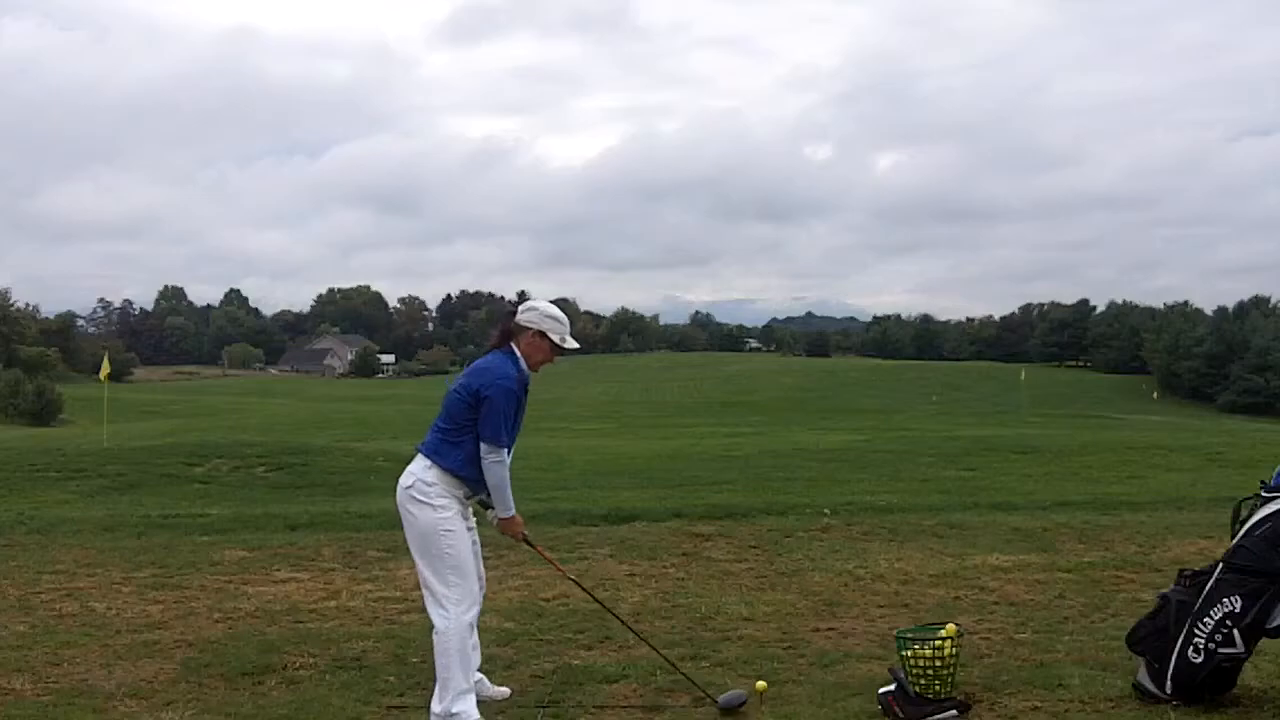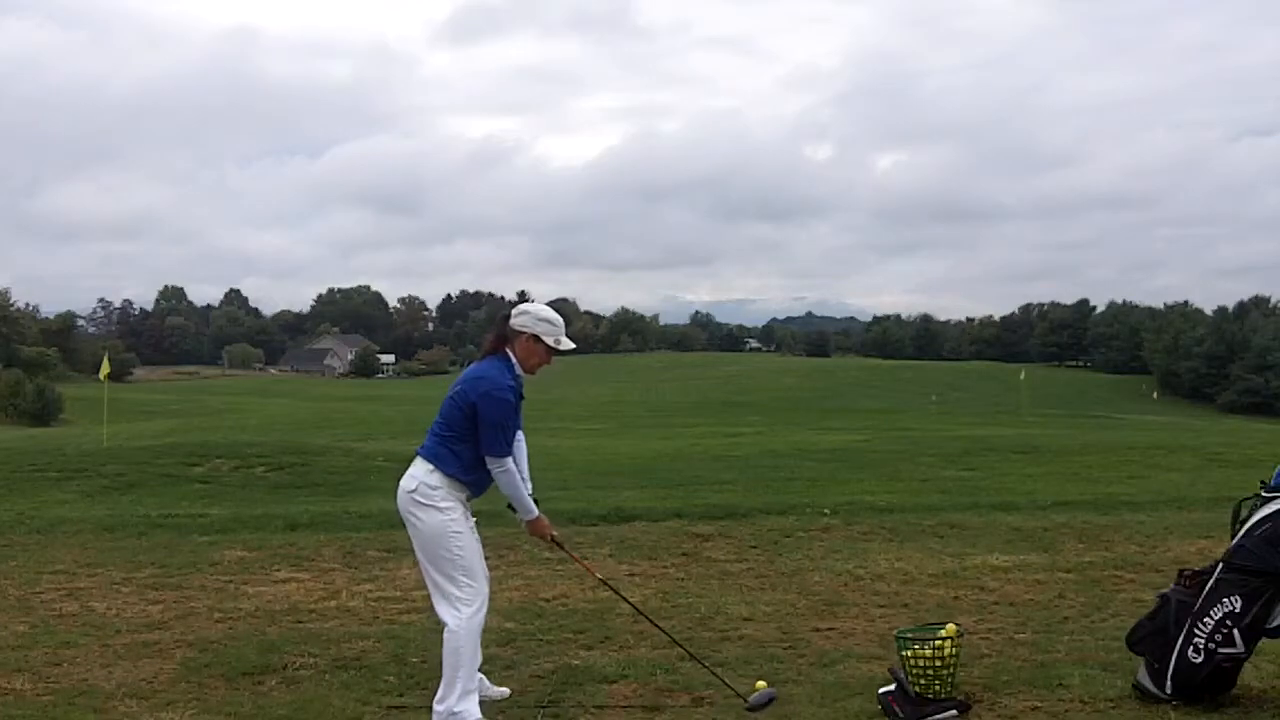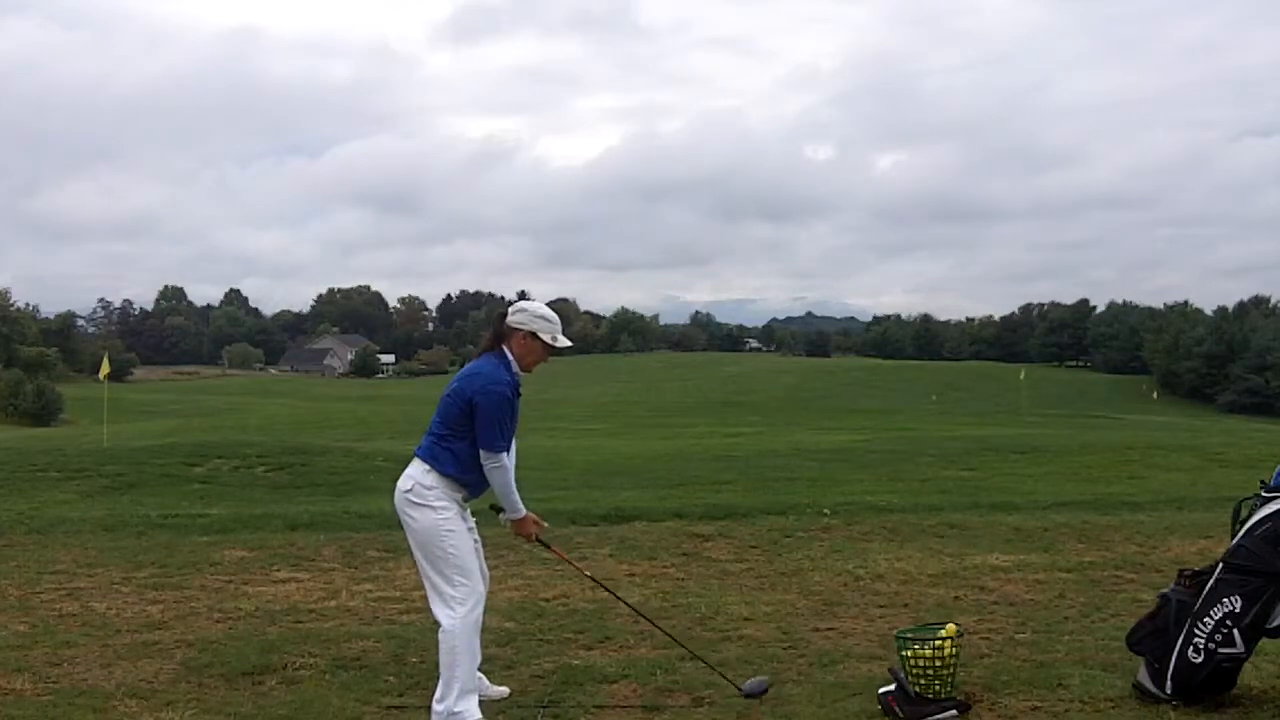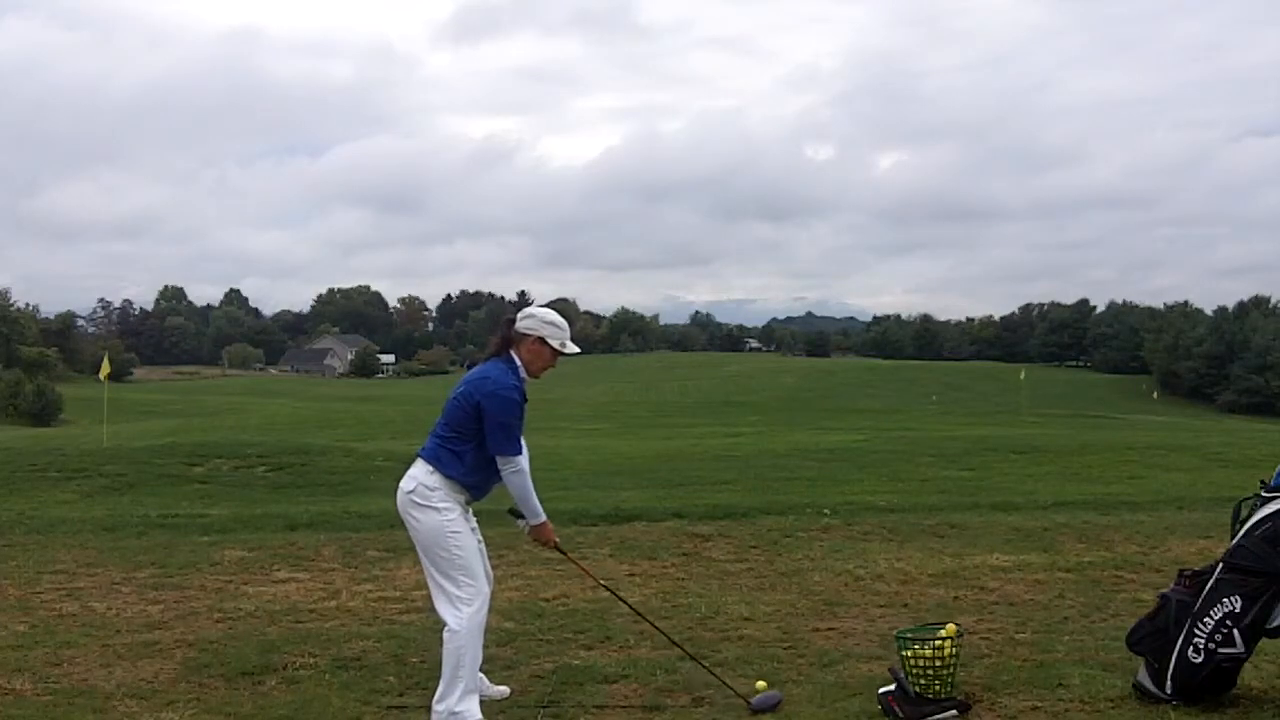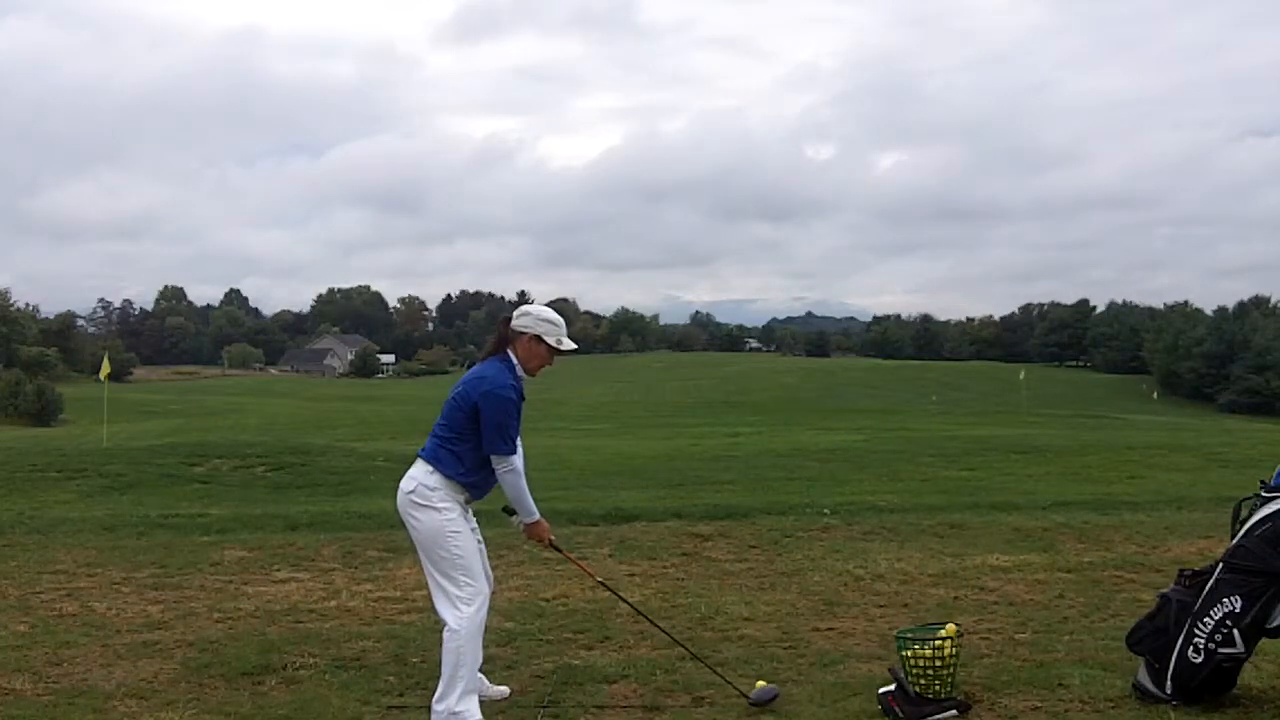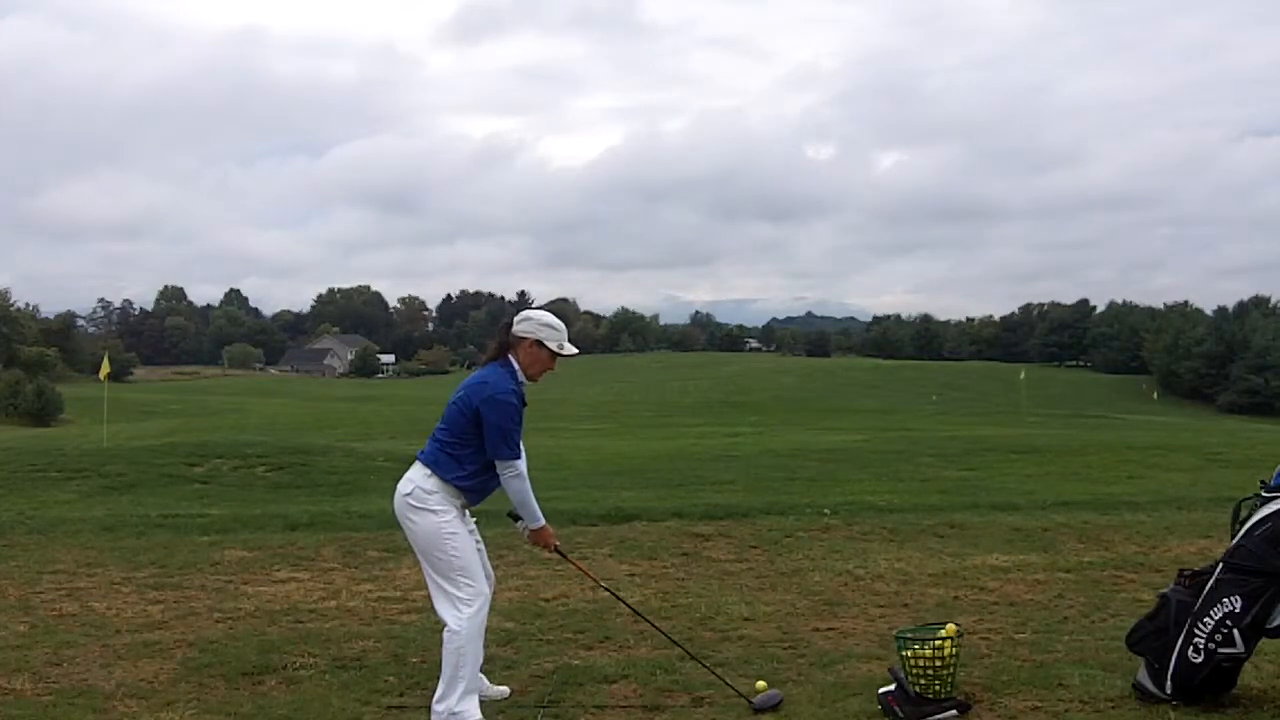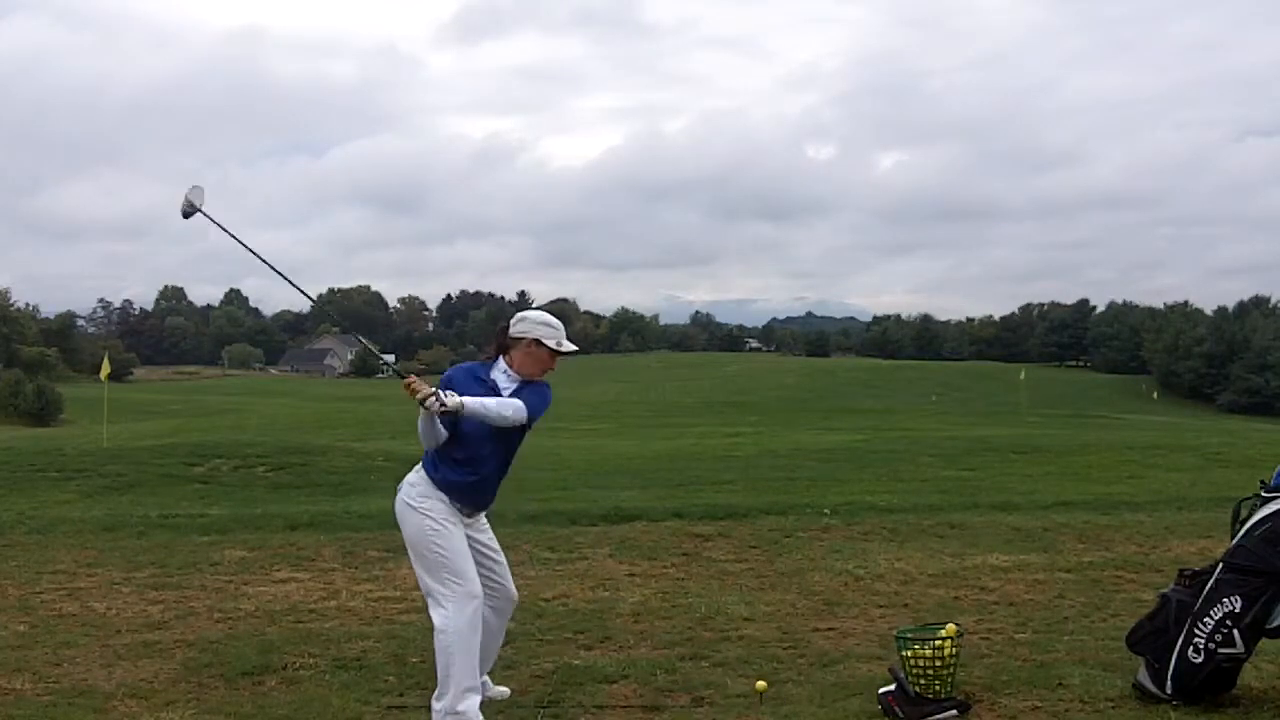
dt=0.7s
person 1, frame 1
left shoulder: (503, 368)
right shoulder: (502, 378)
left elbow: (496, 448)
right elbow: (493, 455)
left wrist: (498, 505)
right wrist: (507, 513)
left hip: (446, 490)
right hip: (431, 492)
left knee: (471, 588)
right knee: (456, 601)
left ankle: (466, 679)
person 1, frame 2
left shoulder: (500, 373)
right shoulder: (495, 385)
left elbow: (515, 438)
right elbow: (499, 463)
left wrist: (529, 500)
right wrist: (530, 515)
left hip: (444, 492)
right hip: (432, 495)
left knee: (474, 586)
right knee: (466, 600)
left ankle: (466, 679)
person 1, frame 3
left shoulder: (497, 372)
right shoulder: (493, 381)
left elbow: (504, 448)
right elbow: (492, 460)
left wrist: (516, 507)
right wrist: (516, 514)
left hip: (443, 492)
right hip: (430, 495)
left knee: (474, 586)
right knee: (462, 599)
left ankle: (466, 680)
person 1, frame 4
left shoulder: (501, 376)
right shoulder: (501, 386)
left elbow: (515, 450)
right elbow: (510, 465)
left wrist: (531, 513)
right wrist: (538, 520)
left hip: (444, 493)
right hip: (432, 496)
left knee: (478, 586)
right knee: (468, 600)
left ankle: (466, 679)
person 1, frame 5
left shoulder: (500, 374)
right shoulder: (497, 385)
left elbow: (512, 448)
right elbow: (504, 463)
left wrist: (526, 512)
right wrist: (532, 518)
left hip: (445, 494)
right hip: (432, 496)
left knee: (479, 587)
right knee: (467, 600)
left ankle: (466, 680)
person 1, frame 6
left shoulder: (503, 380)
right shoulder: (498, 391)
left elbow: (515, 455)
right elbow: (509, 469)
left wrist: (529, 516)
right wrist: (537, 523)
left hip: (445, 498)
right hip: (429, 499)
left knee: (480, 586)
right knee: (468, 600)
left ankle: (466, 679)
person 1, frame 7
left shoulder: (538, 393)
right shoulder: (459, 375)
left elbow: (509, 413)
right elbow: (431, 440)
left wrist: (453, 403)
right wrist: (429, 402)
left hip: (471, 511)
right hip: (427, 499)
left knee: (500, 596)
right knee: (462, 600)
left ankle: (470, 680)
